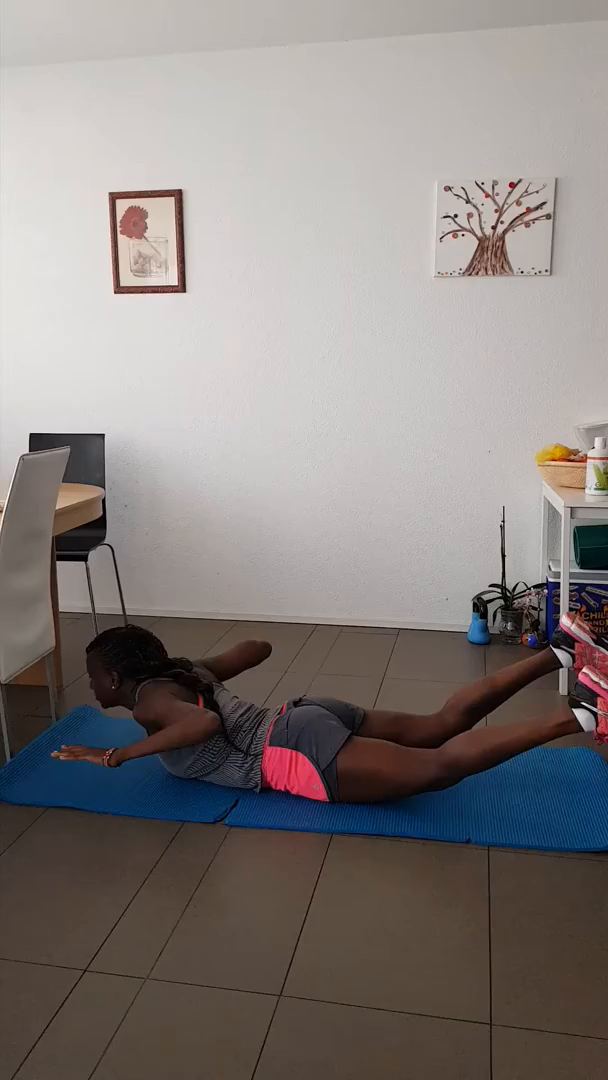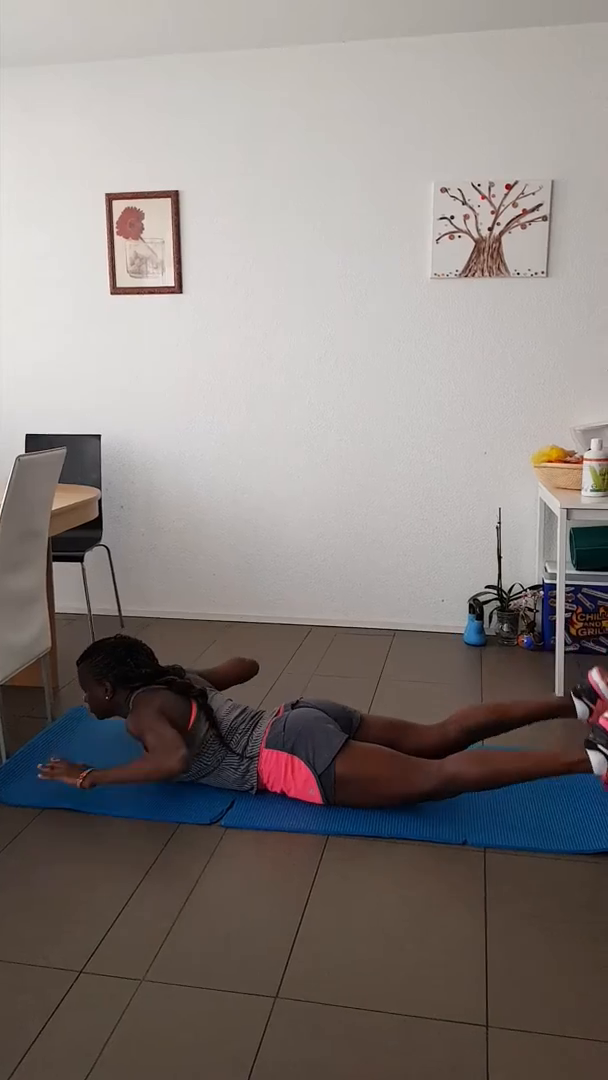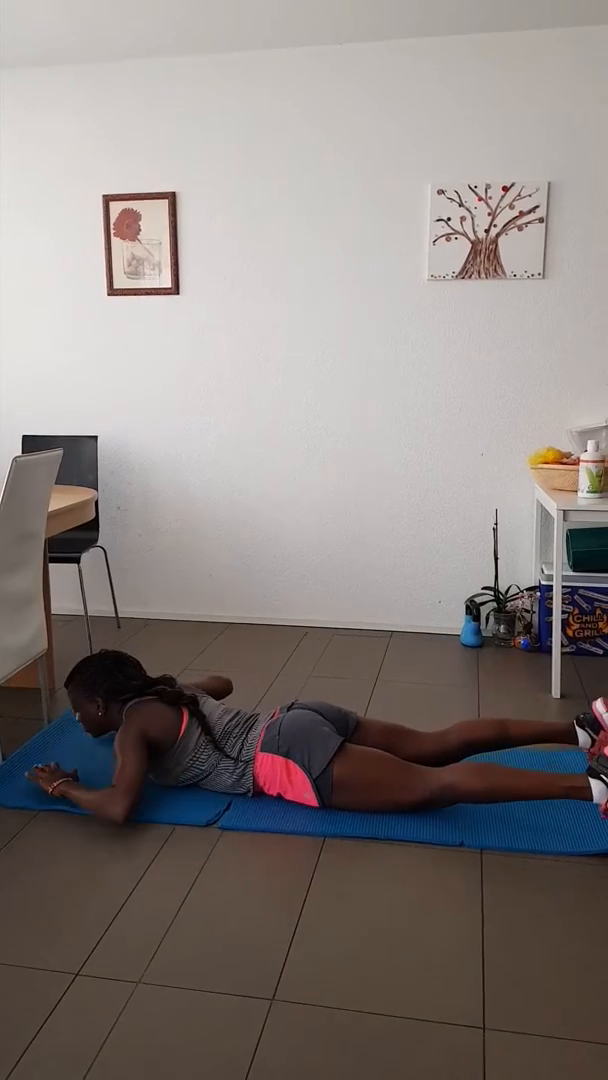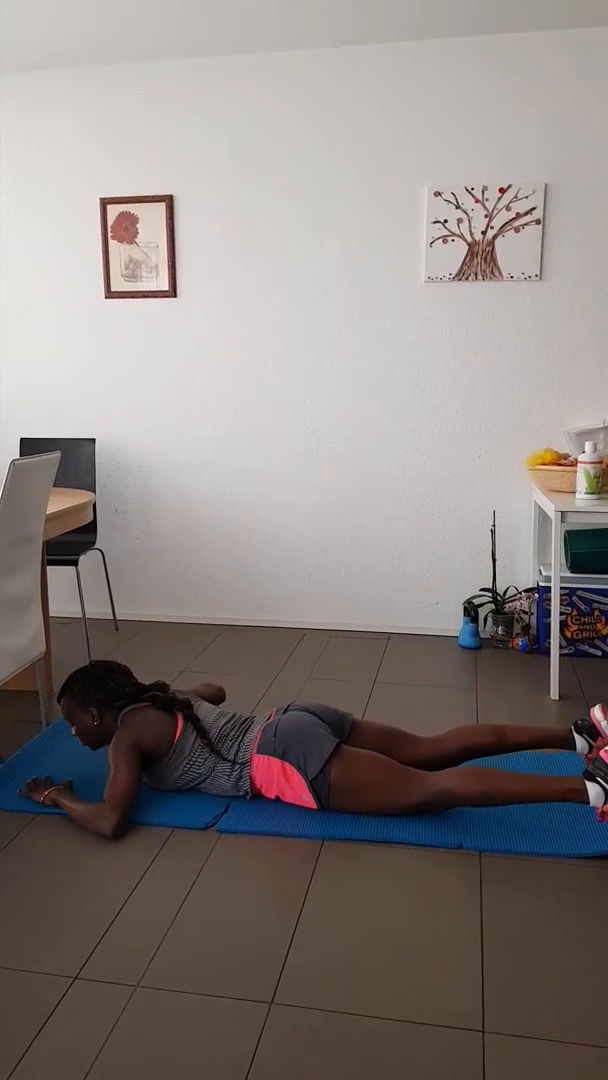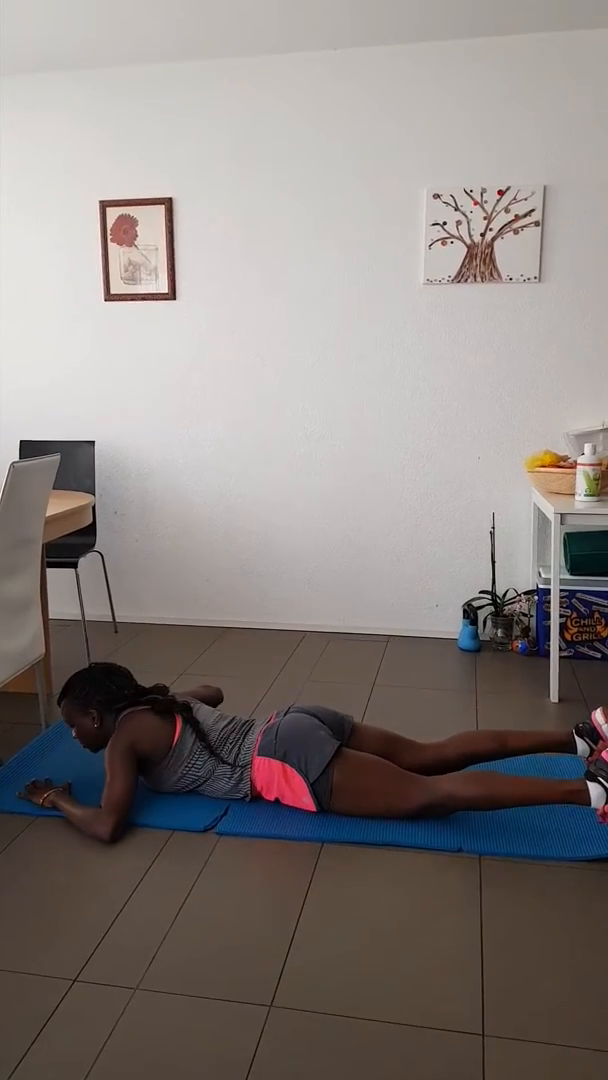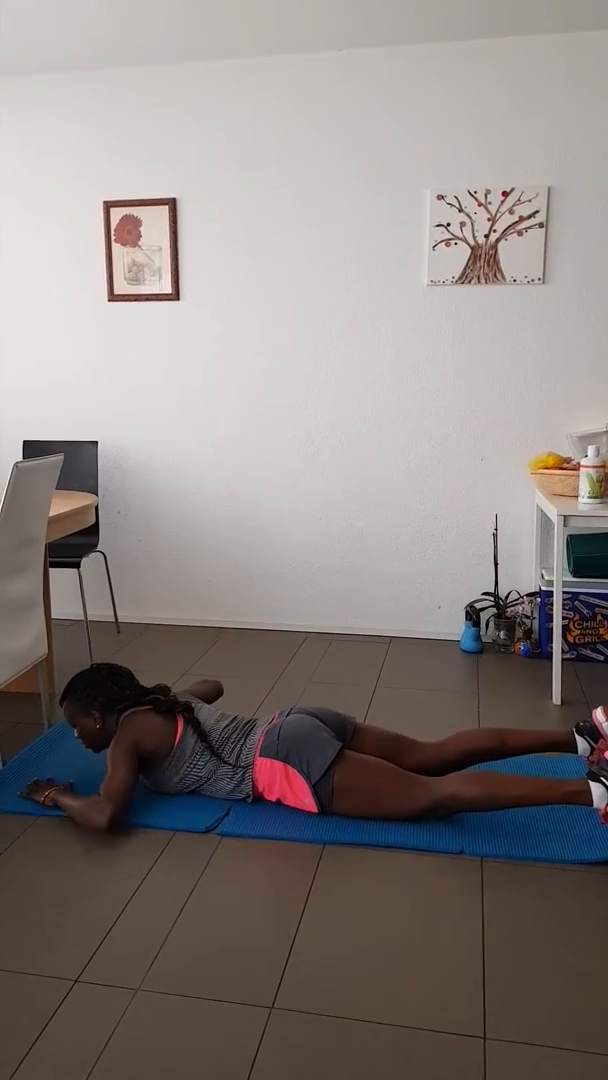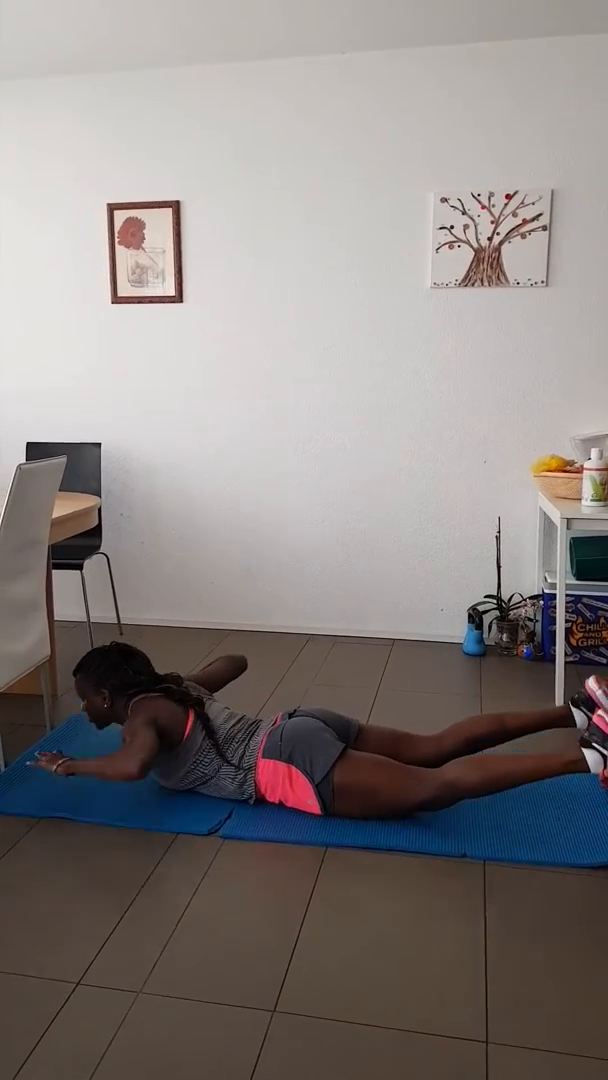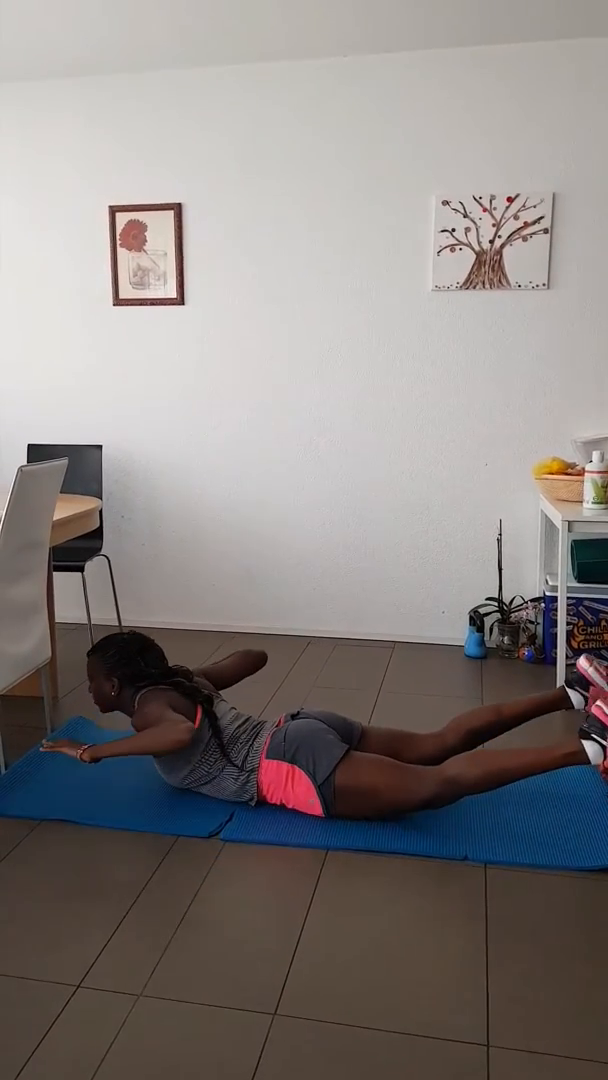
dt=0.3s
person 1, frame 1
left shoulder: (149, 701)
right shoulder: (187, 673)
left elbow: (205, 722)
right elbow: (260, 646)
left wrist: (115, 755)
left hip: (303, 756)
right hip: (308, 719)
left knee: (444, 764)
right knee: (444, 725)
right ankle: (559, 651)
person 1, frame 2
left shoulder: (142, 711)
right shoulder: (181, 681)
left elbow: (176, 759)
right elbow: (246, 665)
left wrist: (90, 777)
left hip: (298, 758)
right hip: (305, 721)
left knee: (441, 777)
right knee: (443, 738)
person 1, frame 3
left shoulder: (132, 725)
right shoulder: (169, 693)
left elbow: (120, 808)
right elbow: (224, 681)
left wrist: (65, 788)
left hip: (295, 759)
right hip: (302, 723)
left knee: (436, 786)
right knee: (437, 747)
person 1, frame 4
left shoulder: (128, 733)
right shoulder: (165, 699)
left elbow: (111, 821)
right elbow: (215, 689)
left wrist: (59, 797)
left hip: (290, 762)
right hip: (300, 725)
left knee: (433, 788)
right knee: (434, 751)
person 1, frame 5
left shoulder: (125, 736)
right shoulder: (162, 703)
left elbow: (108, 826)
right elbow: (213, 690)
left wrist: (58, 801)
left hip: (290, 764)
right hip: (299, 729)
left knee: (433, 794)
right knee: (432, 756)
person 1, frame 6
left shoulder: (128, 735)
right shoulder: (166, 702)
left elbow: (105, 816)
right elbow: (213, 683)
left wrist: (58, 797)
left hip: (293, 766)
right hip: (301, 729)
left knee: (435, 796)
right knee: (435, 756)
person 1, frame 7
left shoulder: (139, 715)
right shoulder: (176, 689)
left elbow: (137, 762)
right elbow: (234, 660)
left wrist: (73, 766)
left hip: (297, 768)
right hip: (303, 731)
left knee: (438, 786)
right knee: (439, 748)
person 1, frame 8
left shoulder: (149, 707)
right shoulder: (185, 682)
left elbow: (182, 733)
right elbow: (255, 655)
left wrist: (95, 751)
left hip: (298, 769)
right hip: (305, 733)
left knee: (440, 782)
right knee: (439, 745)
